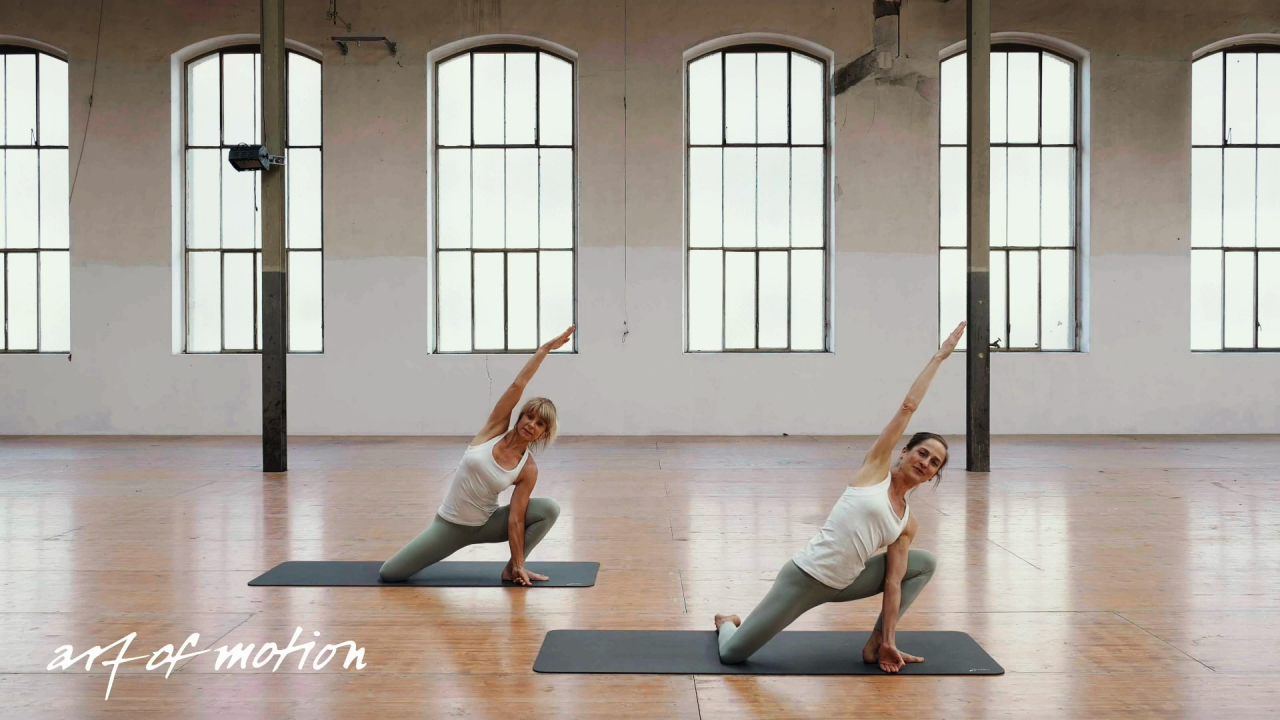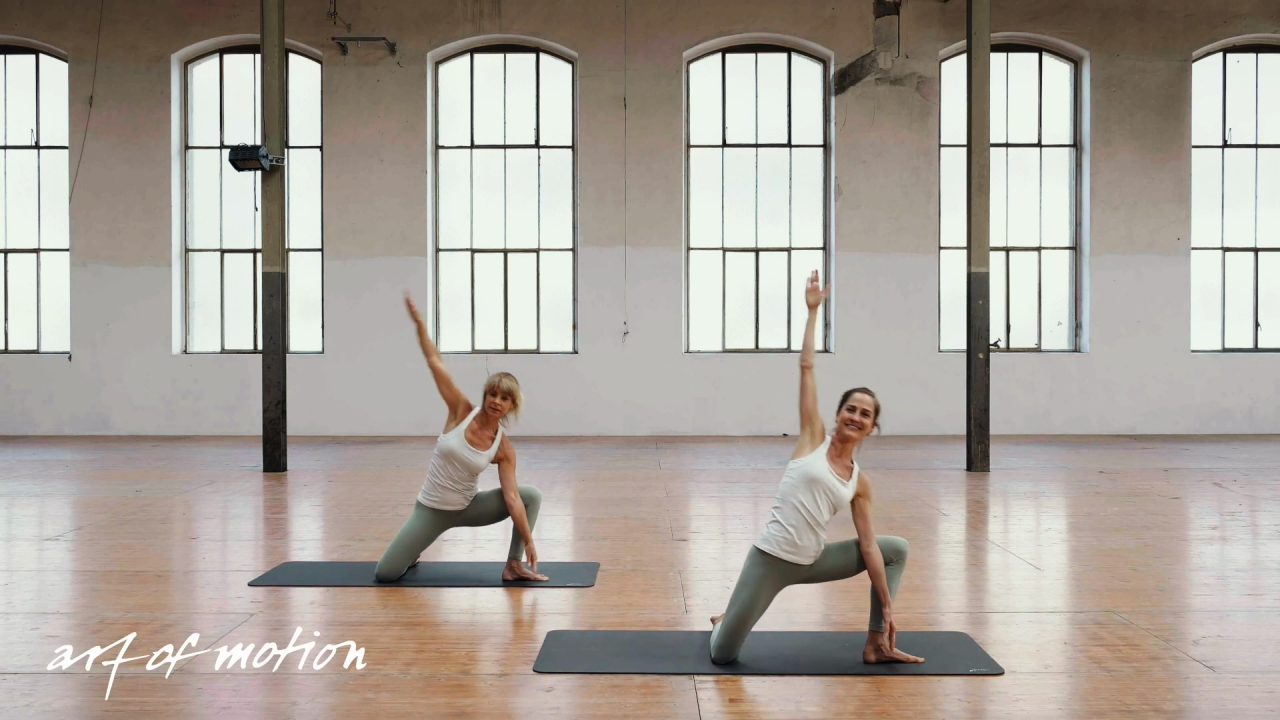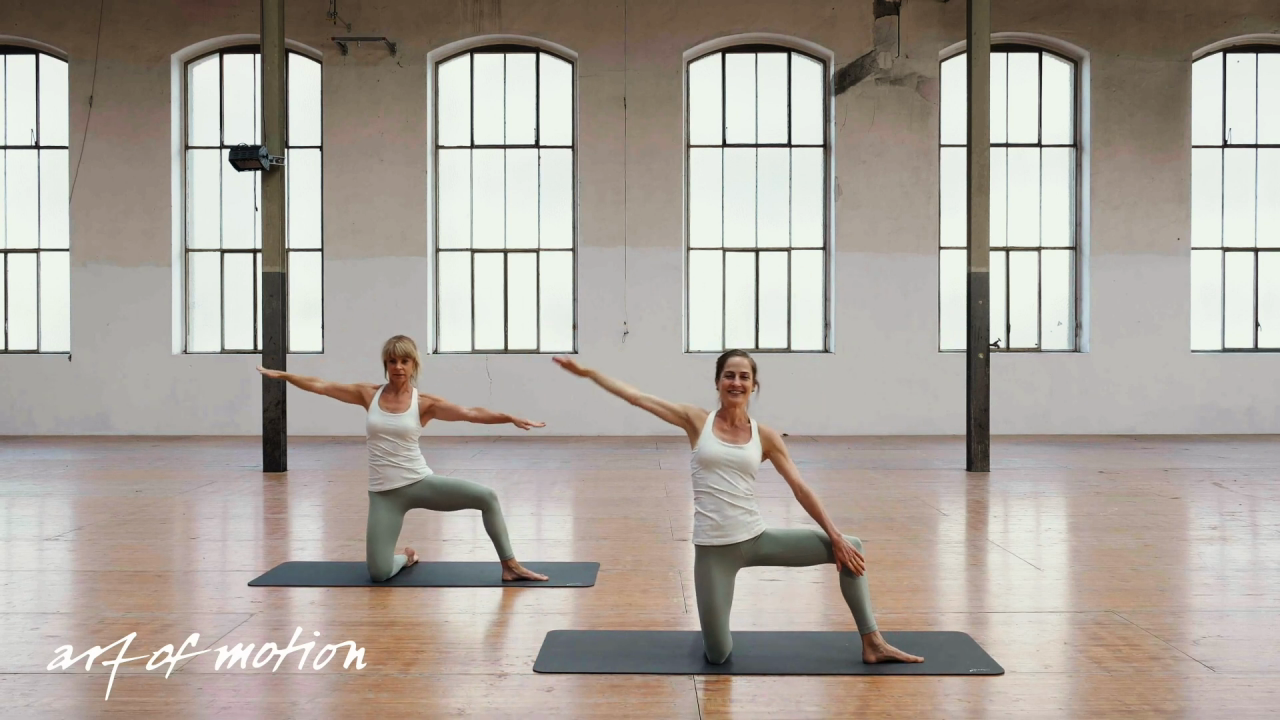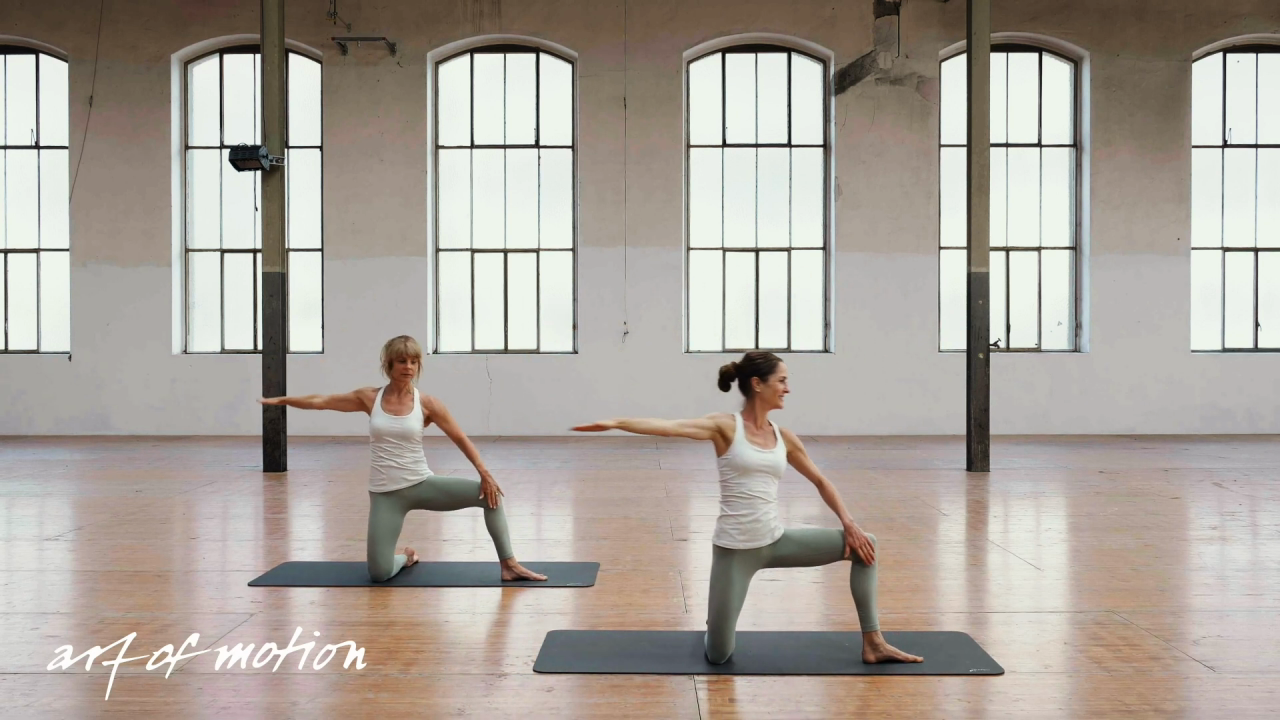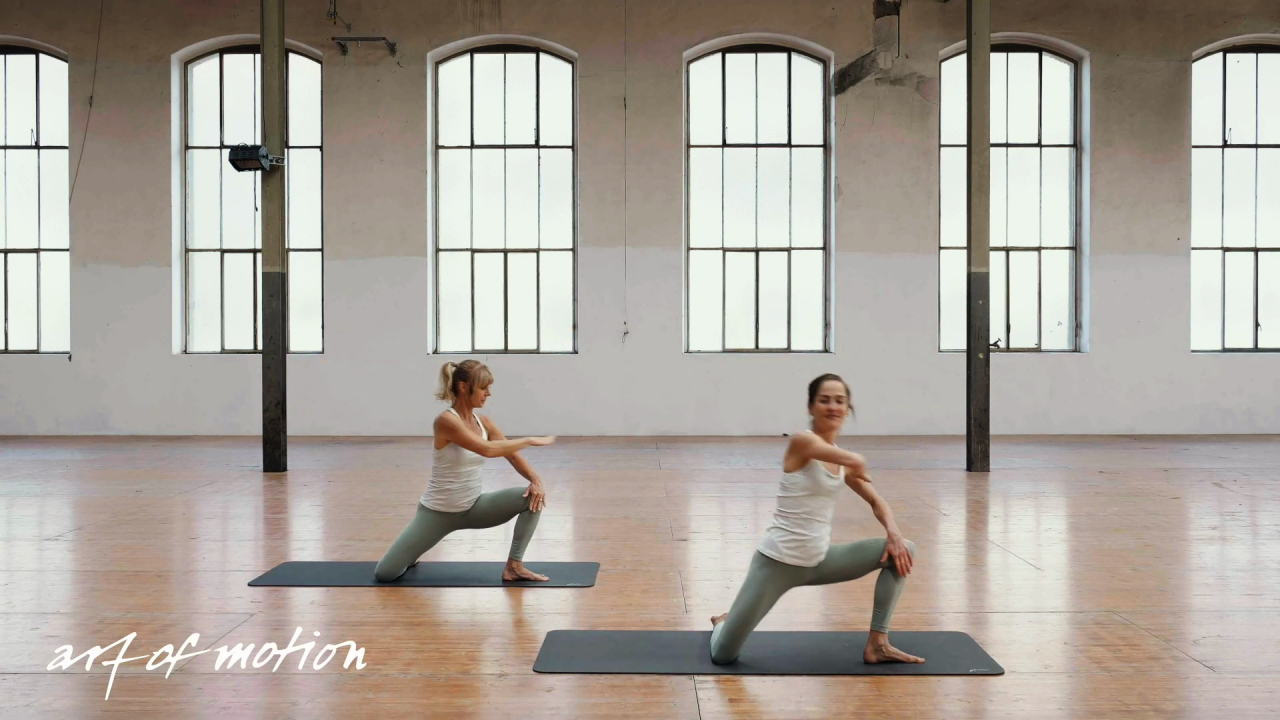
dt=1s
person 1, frame 1
left shoulder: (908, 523)
right shoulder: (876, 469)
left elbow: (893, 581)
right elbow: (908, 406)
left wrist: (889, 639)
right wrist: (940, 357)
left hip: (841, 586)
right hip: (804, 577)
left knee: (925, 563)
right knee: (733, 655)
left ankle: (876, 644)
right ankle: (728, 623)
person 1, frame 2
left shoulder: (860, 483)
right shoulder: (814, 439)
left elbow: (869, 548)
right elbow: (807, 367)
left wrist: (886, 606)
right wrist: (813, 311)
left hip: (811, 563)
right hip: (770, 559)
left knee: (897, 550)
right knee: (723, 656)
left ankle: (876, 643)
right ankle: (721, 623)
person 1, frame 3
left shoulder: (765, 436)
right shoulder: (698, 420)
left elbow: (800, 488)
right elbow: (635, 396)
left wrist: (835, 536)
right wrist: (586, 371)
left hip: (756, 539)
right hip: (713, 548)
left knee: (848, 549)
right knee: (718, 655)
left ankle: (872, 644)
right ankle: (716, 629)
person 1, frame 4
left shoulder: (783, 437)
right shoulder: (725, 426)
left elbow: (820, 481)
right elbow: (668, 426)
left wrist: (849, 524)
right wrist: (616, 423)
left hip: (776, 541)
right hip: (735, 549)
left knee: (862, 545)
right knee: (718, 655)
left ankle: (873, 643)
right ankle: (716, 623)
person 1, frame 5
left shoulder: (842, 462)
right shoulder: (803, 441)
left elbow: (876, 501)
right elbow: (855, 460)
left wrist: (893, 535)
right wrist: (854, 471)
left hip: (818, 561)
right hip: (777, 563)
left knee: (901, 552)
right knee: (723, 655)
left ankle: (877, 643)
right ankle: (723, 623)
person 2, frame 1
left shoulder: (528, 469)
right shoulder: (495, 430)
left elbow: (516, 519)
right elbow: (517, 386)
left wrist: (519, 562)
right wrist: (544, 349)
left hip: (486, 525)
right hip: (450, 524)
left knee: (550, 509)
right knee: (388, 574)
left ankle: (512, 569)
right ankle: (423, 552)
person 2, frame 2
left shoulder: (503, 448)
right shoulder: (462, 411)
left elbow: (512, 497)
right elbow: (435, 364)
left wrist: (528, 541)
right wrist: (419, 322)
left hip: (467, 508)
right hip: (431, 510)
left knee: (532, 496)
right knee: (384, 574)
left ankle: (513, 566)
right ankle: (410, 554)
person 2, frame 3
left shoulder: (424, 403)
right shoulder: (369, 394)
left elbow: (470, 413)
right elbow: (319, 385)
left wrist: (510, 418)
right wrist: (280, 374)
left hip: (420, 484)
right hip: (384, 493)
left knee: (486, 497)
right knee: (379, 574)
left ankle: (510, 565)
right ankle: (406, 557)
person 2, frame 4
left shoulder: (427, 404)
right shoulder: (369, 397)
left elbow: (460, 439)
right elbow: (321, 401)
left wrist: (485, 475)
right wrist: (280, 400)
left hip: (422, 485)
right hip: (386, 494)
left knee: (488, 495)
right knee: (379, 574)
left ankle: (509, 566)
right ankle: (406, 557)
person 2, frame 5
left shoulder: (484, 422)
right shoulder: (446, 420)
left elbow: (512, 454)
right elbow: (487, 449)
left wrist: (535, 480)
right wrist: (528, 440)
left hip: (472, 509)
right hip: (437, 513)
left knee: (532, 498)
right knee: (384, 574)
left ankle: (513, 566)
right ankle: (410, 557)
